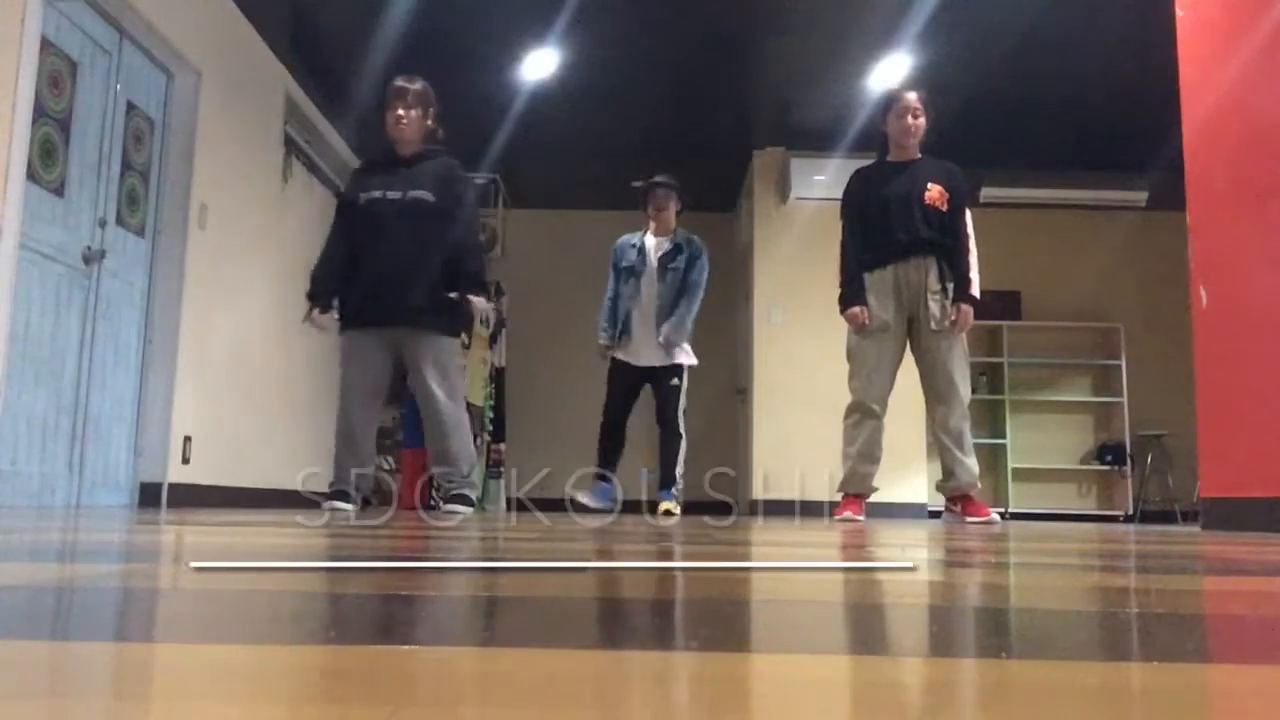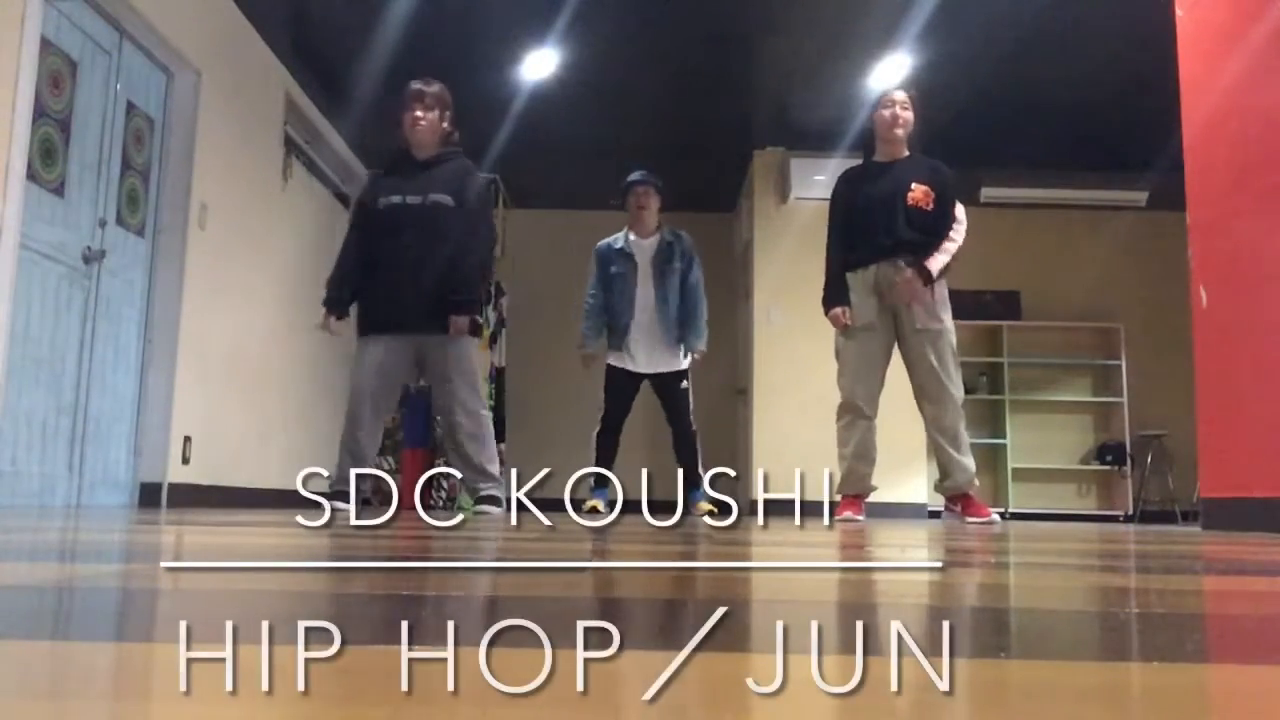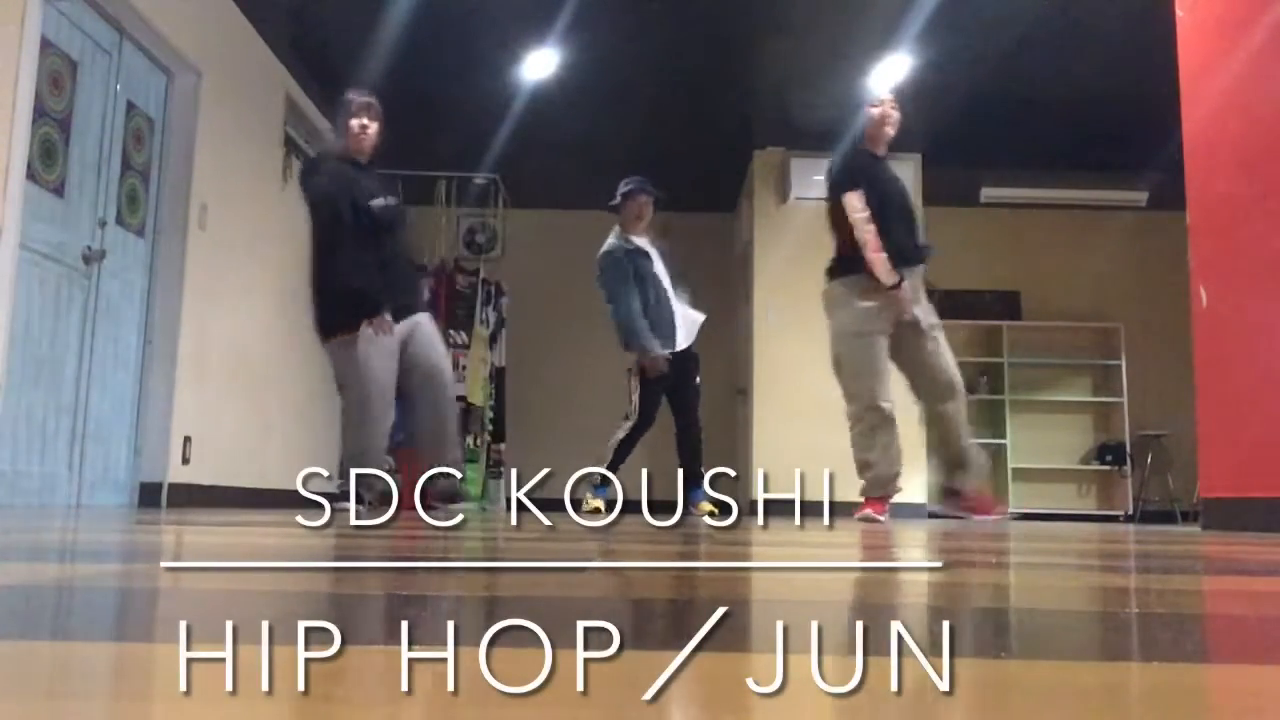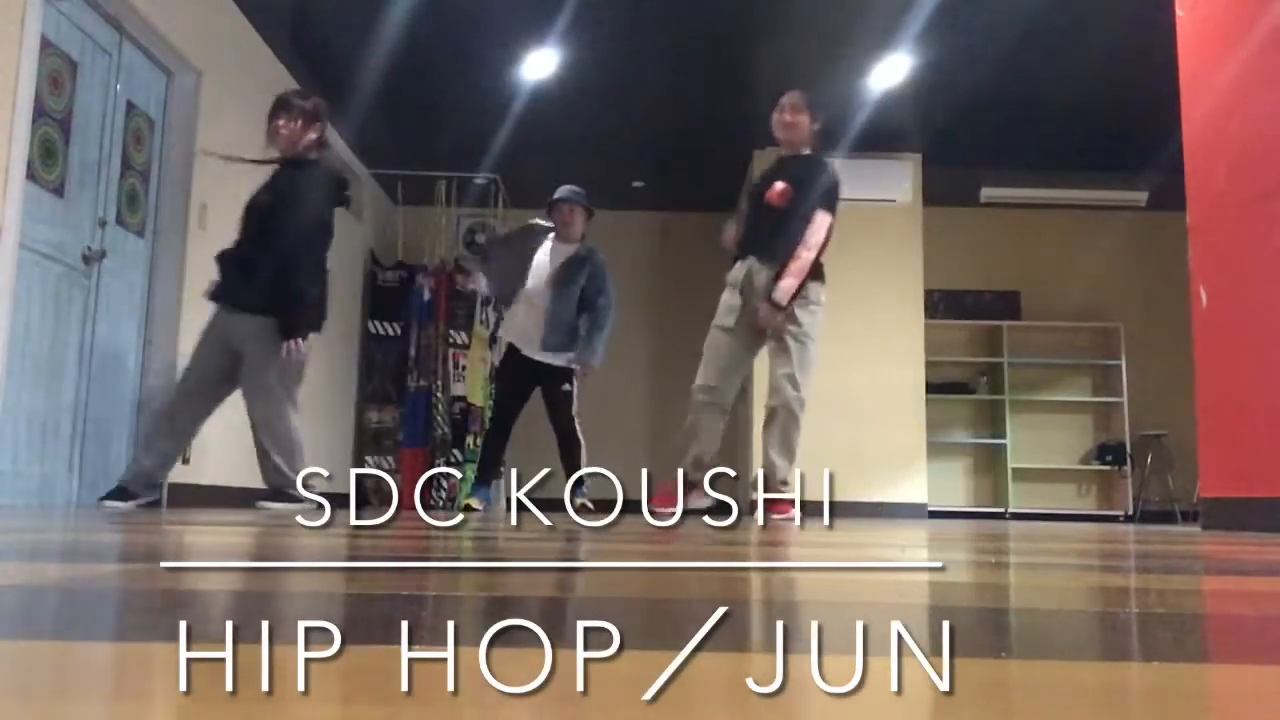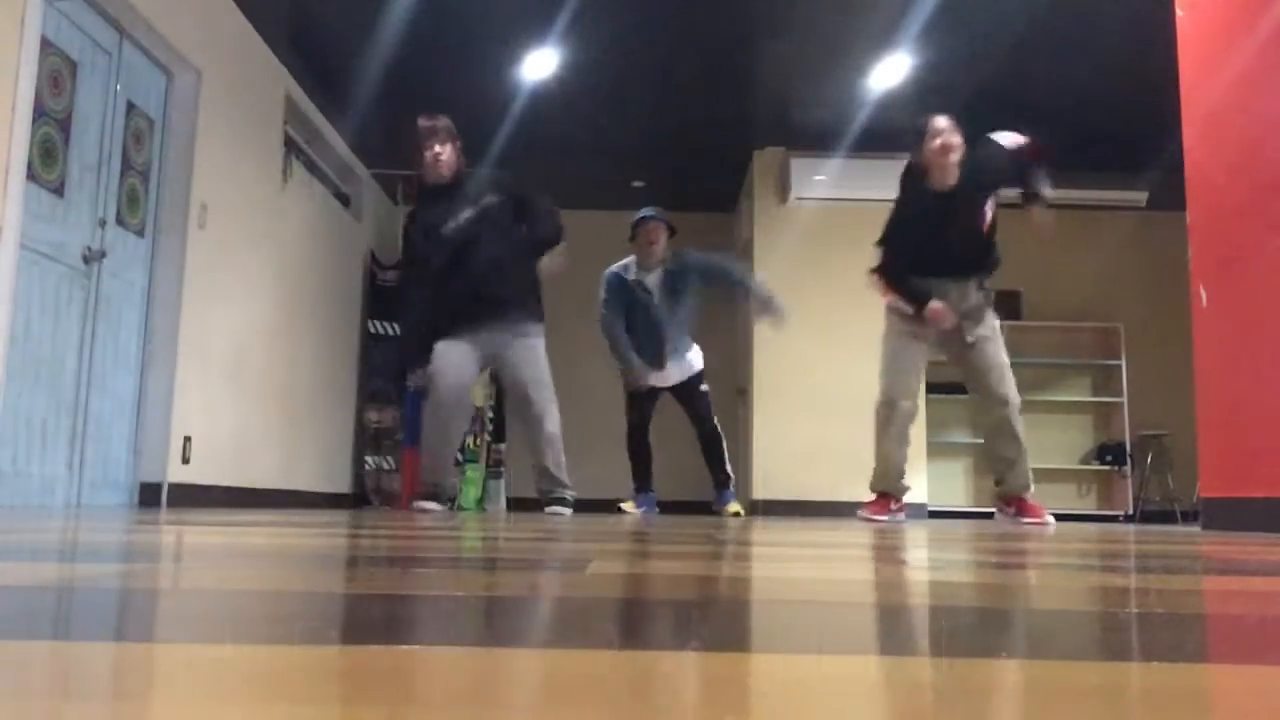
dt=1s
person 1, frame 1
left shoulder: (947, 176)
right shoulder: (864, 181)
left elbow: (962, 240)
right elbow: (851, 244)
left wrist: (966, 294)
right wrist: (851, 297)
left hip: (936, 286)
right hip: (879, 286)
left knee: (951, 395)
right knee: (867, 395)
left ankle: (960, 492)
right ankle: (854, 493)
person 1, frame 2
left shoulder: (934, 173)
right shoulder: (851, 181)
left elbow: (956, 230)
right elbow: (836, 244)
left wrist: (926, 271)
right wrist: (834, 297)
left hip: (922, 286)
right hip: (863, 286)
left knee: (942, 393)
right knee: (857, 395)
left ankle: (959, 492)
right ankle: (853, 493)
person 1, frame 3
left shoulder: (885, 172)
right shoulder: (851, 164)
right elbow: (860, 222)
right wrist: (889, 282)
left hip: (908, 287)
right hip: (860, 290)
left knee: (946, 386)
right knee: (872, 400)
left ankle: (960, 487)
right ankle: (878, 492)
person 1, frame 4
left shoulder: (821, 175)
right shoulder: (775, 167)
left elbow: (812, 242)
left wrist: (780, 297)
right wrist: (737, 227)
left hip: (795, 291)
right hip: (744, 280)
left knee: (785, 393)
right knee: (710, 386)
left ankle: (777, 491)
right ankle: (690, 482)
person 1, frame 5
left shoulder: (980, 172)
right shoulder: (913, 204)
left elbow: (1010, 143)
right elbow: (888, 270)
left wrist: (1037, 184)
right wrist: (924, 303)
left hip: (971, 301)
right hip: (915, 302)
left knee: (1001, 397)
right knee: (896, 397)
left ankle: (1014, 494)
right ankle: (888, 493)
person 2, frame 1
left shoulder: (448, 174)
right shoulder: (365, 177)
left elbow: (464, 236)
right elbow: (340, 241)
left wrist: (471, 287)
right wrist: (322, 294)
left hip: (429, 313)
right hip: (365, 312)
left knee: (444, 405)
right knee: (355, 405)
left ankle: (459, 490)
right ankle: (347, 488)
person 2, frame 2
left shoulder: (464, 176)
right shoulder: (383, 181)
left elbow: (478, 245)
right elbow: (357, 246)
left wrist: (466, 304)
right wrist: (337, 301)
left hip: (445, 317)
right hip: (385, 317)
left knee: (466, 409)
right knee: (363, 404)
left ankle: (488, 491)
right ankle: (346, 488)
person 2, frame 3
left shoulder: (370, 177)
right shoulder: (330, 178)
right elbow: (340, 249)
right wrist: (370, 305)
left hip: (405, 307)
right hip: (358, 314)
left knee: (438, 385)
right knee: (371, 405)
left ankle: (444, 479)
right ankle: (361, 490)
person 2, frame 4
left shoulder: (311, 185)
right shoulder: (287, 175)
left elbow: (301, 253)
left wrist: (299, 322)
left hip: (273, 315)
right hip: (239, 307)
left knee: (268, 397)
right knee: (191, 391)
left ankle: (289, 487)
right ankle: (141, 482)
person 2, frame 5
left shoulder: (491, 184)
right shoulder: (422, 218)
left elbow: (542, 215)
right elbow: (419, 291)
left wrist: (538, 248)
right wrist: (417, 352)
left hip: (516, 317)
right hip: (457, 327)
left knee: (537, 401)
right knee: (448, 391)
left ankle: (556, 490)
right ankle: (438, 487)
person 3, frame 1
left shoulder: (692, 248)
right shoulder: (625, 246)
left elbow: (693, 295)
right elbow: (613, 294)
left wrist: (674, 331)
right wrist: (606, 336)
left hip: (670, 353)
right hip: (627, 350)
left knee: (670, 421)
right knee: (612, 416)
left ankle: (669, 492)
right ankle: (604, 485)
person 3, frame 2
left shoulder: (680, 245)
right shoulder: (608, 250)
left elbow: (694, 295)
right elbow: (596, 299)
left wrist: (697, 340)
right wrist: (588, 341)
left hip: (671, 355)
right hip: (623, 355)
left knee: (683, 424)
right knee: (611, 423)
left ankle: (696, 494)
right ankle: (599, 492)
person 3, frame 3
left shoulder: (647, 242)
right shoulder: (614, 253)
right elbow: (625, 306)
right wrist: (646, 349)
left hip: (681, 345)
right hip: (653, 351)
left knee: (689, 420)
right knee: (640, 419)
left ankle: (695, 493)
right ankle: (599, 488)
person 3, frame 4
left shoulder: (591, 262)
right shoulder: (537, 238)
left elbow: (601, 312)
right elbow: (498, 254)
left wrist: (590, 355)
right wrist: (487, 282)
left hip: (558, 356)
right hip: (519, 348)
left knee: (564, 423)
right knee: (501, 419)
left ankle: (578, 491)
right ankle: (481, 488)
person 3, frame 5
left shoulder: (685, 265)
right shoulder: (617, 277)
left elbow: (723, 270)
right elbow: (611, 322)
left wrist: (756, 290)
right wrist: (630, 364)
left hip: (685, 364)
right hip: (640, 370)
left knee: (707, 427)
right knee: (636, 429)
left ankle: (725, 492)
right ankle: (643, 494)
